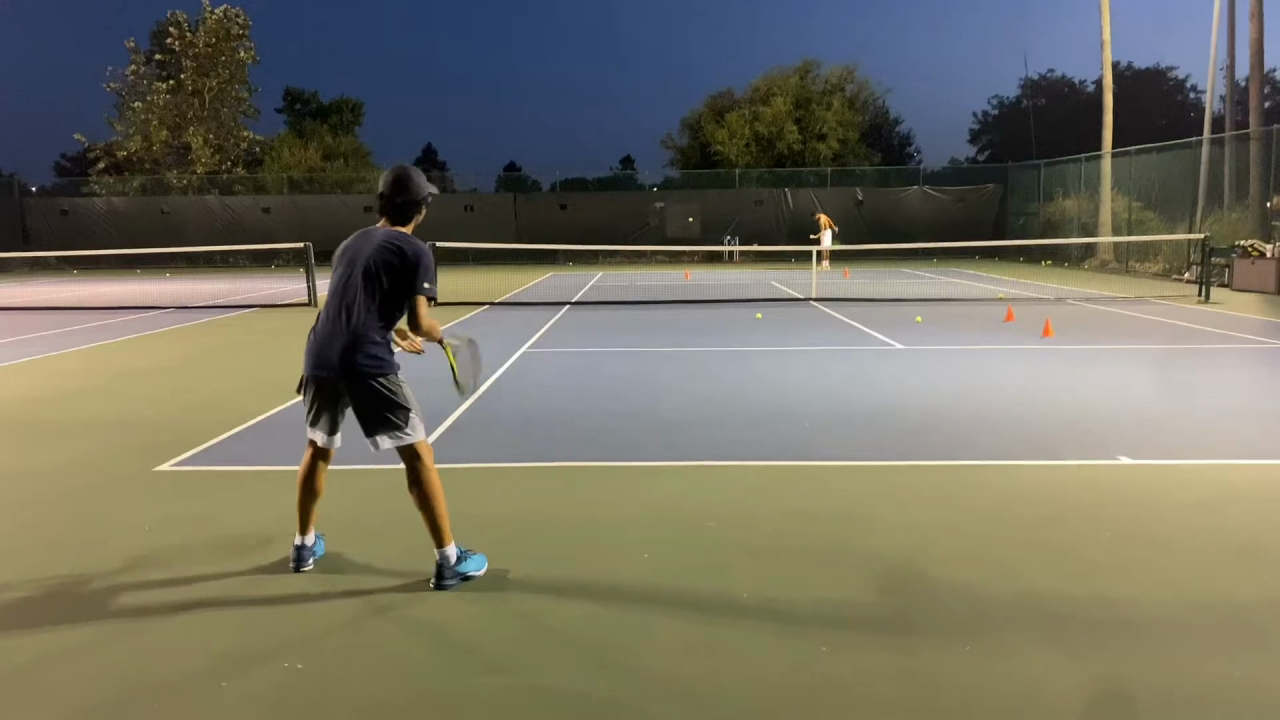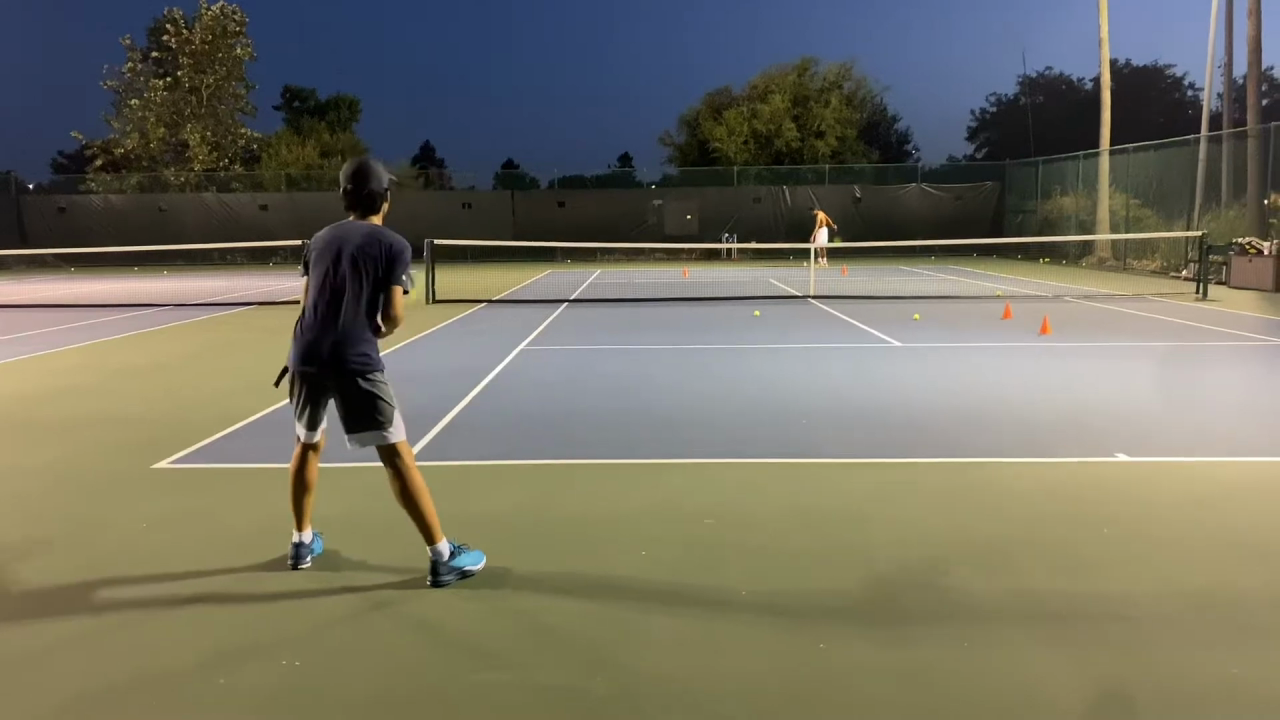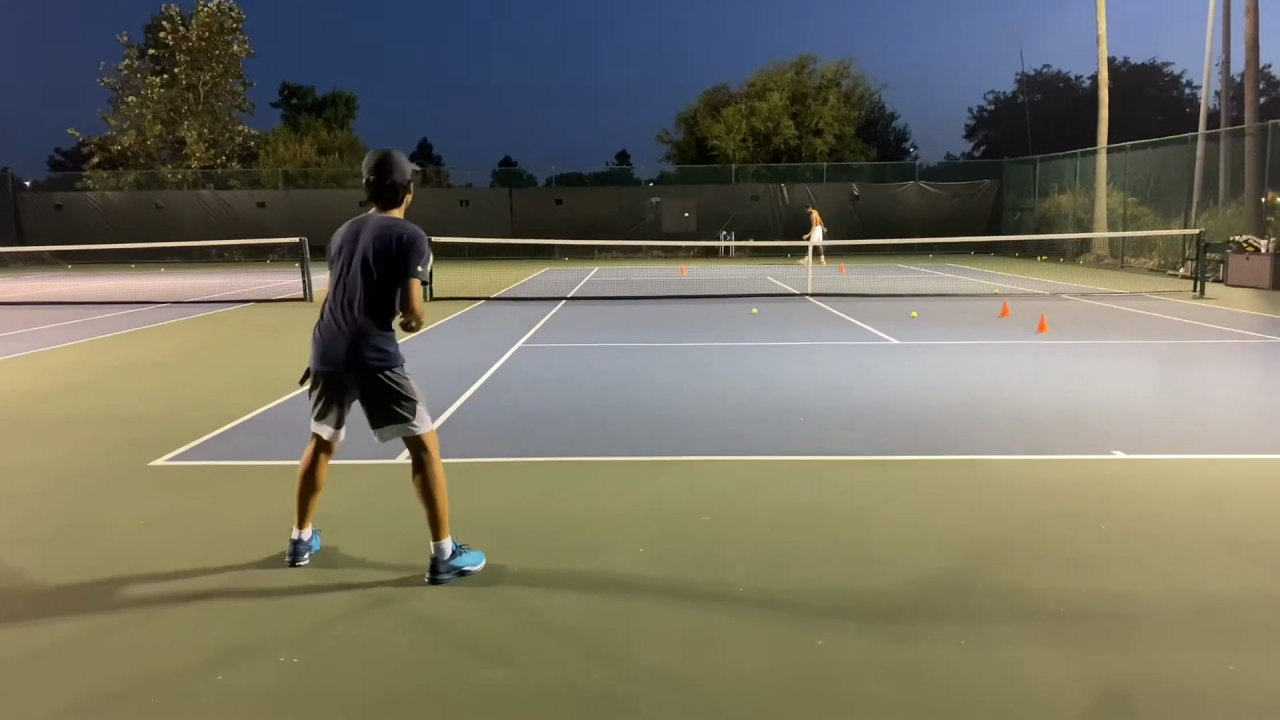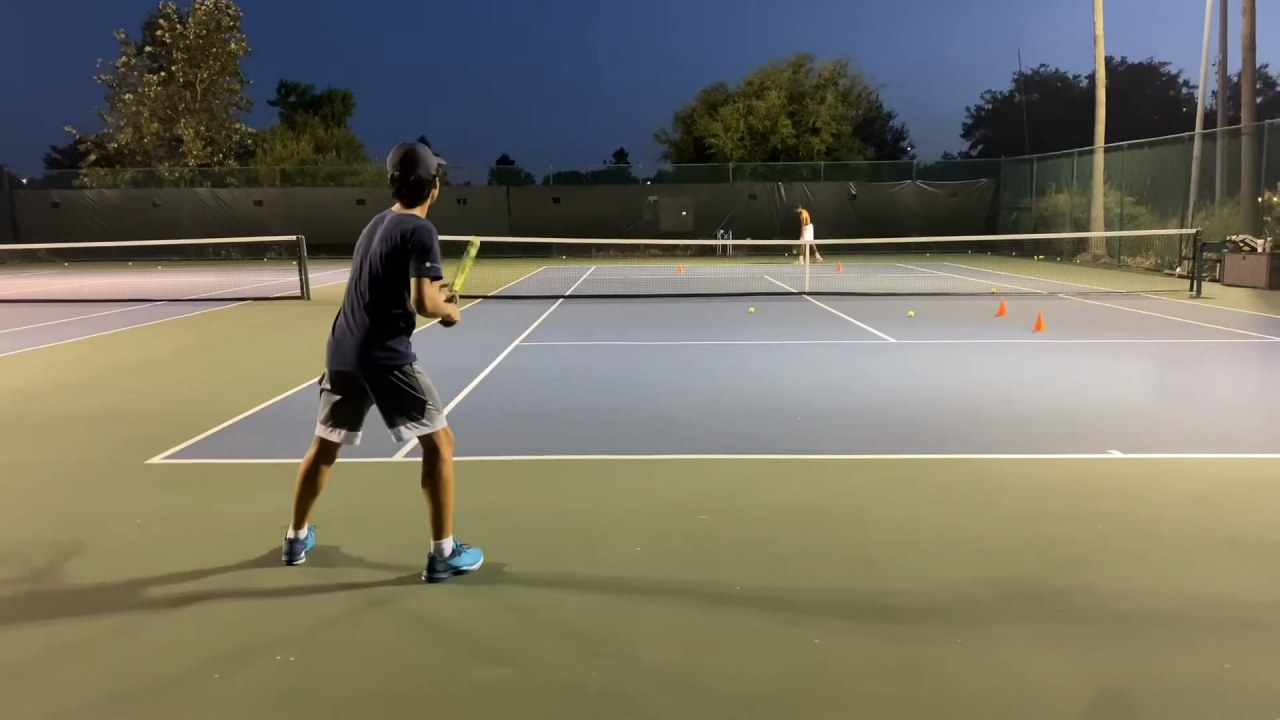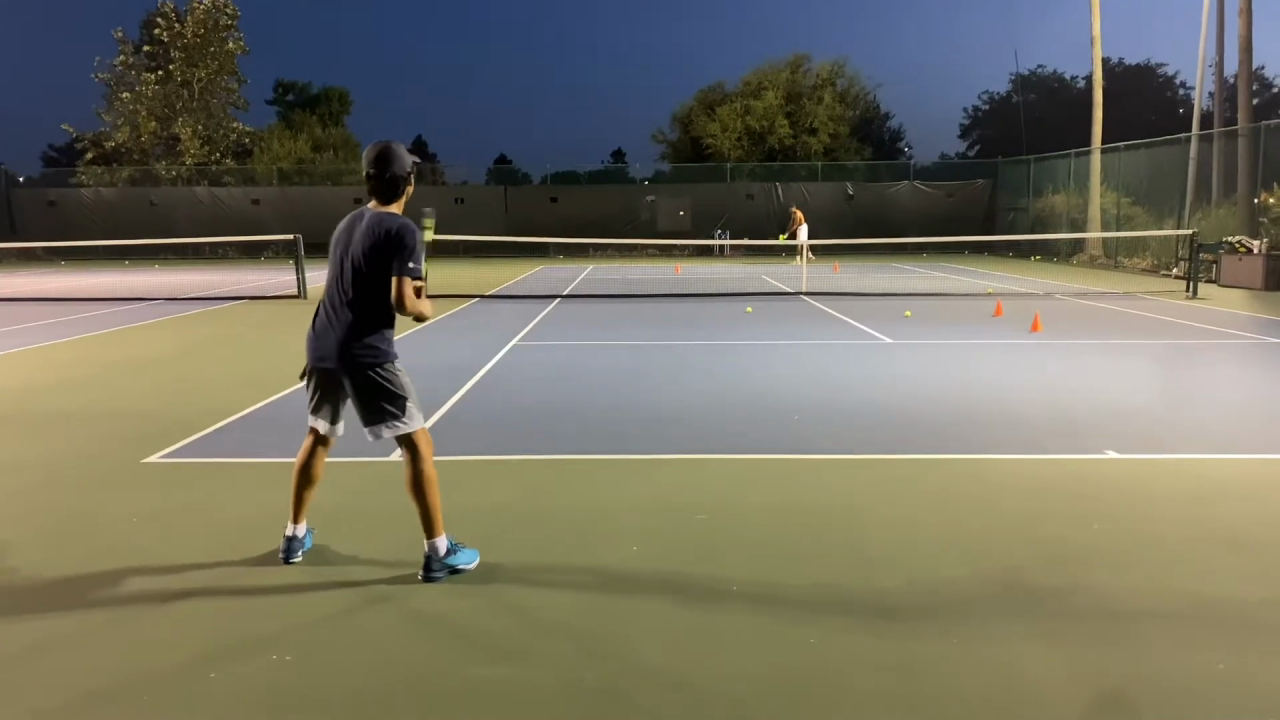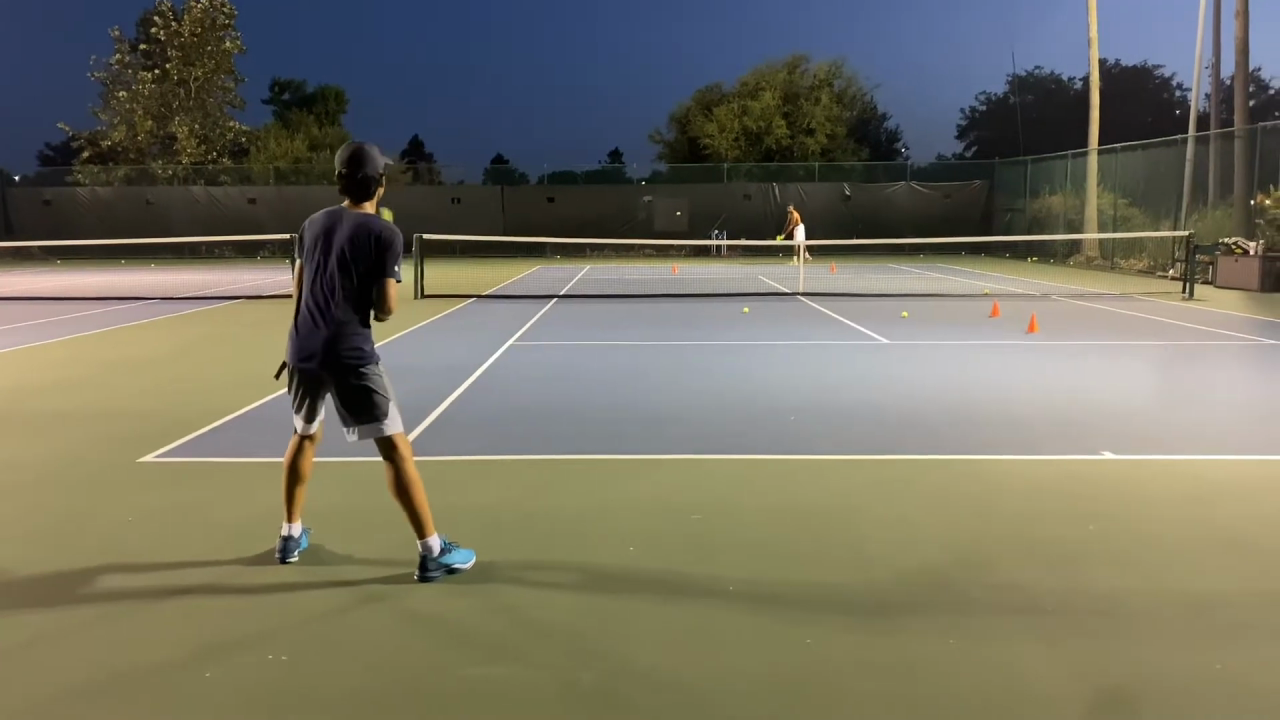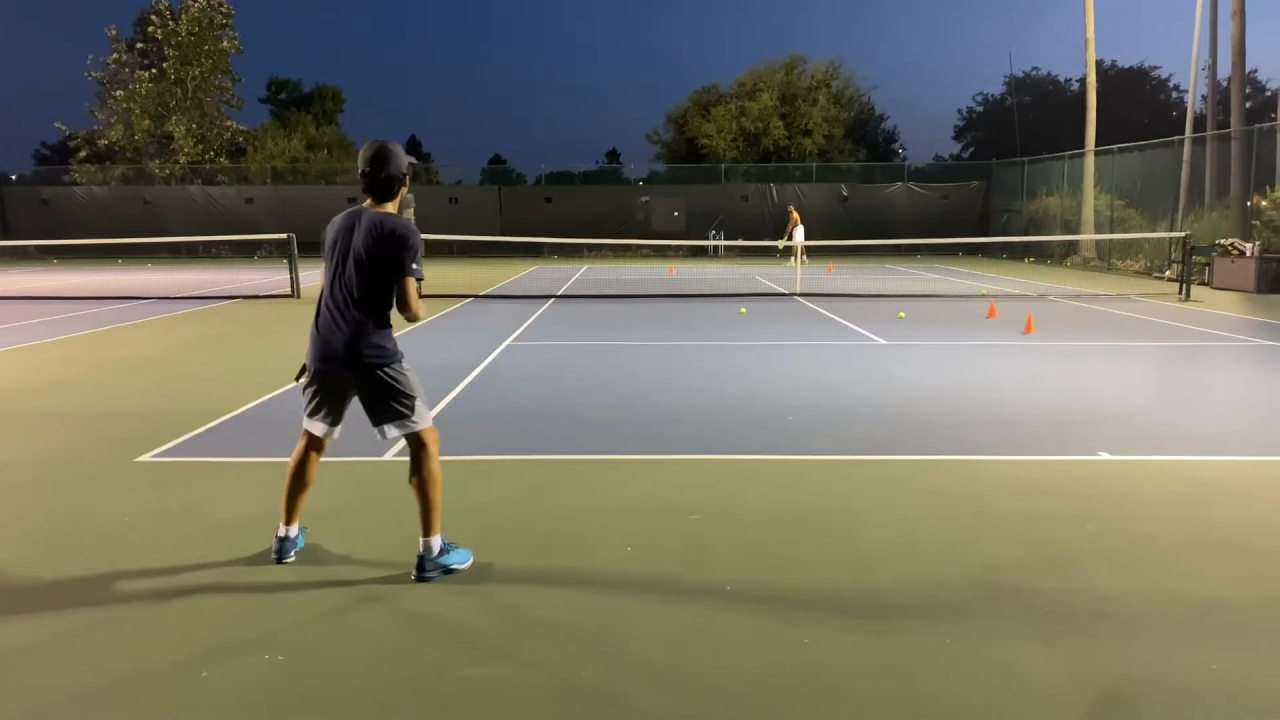
dt=0.3s
person 1, frame 1
left shoulder: (351, 243)
right shoulder: (415, 251)
right elbow: (421, 322)
left wrist: (401, 338)
right wrist: (436, 336)
left hip: (320, 358)
right hip: (368, 363)
left knee: (319, 449)
right knee: (418, 456)
left ankle: (305, 544)
right ankle: (450, 560)
person 1, frame 2
left shoulder: (320, 239)
right shoulder: (393, 245)
right elbow: (393, 315)
right wrist: (380, 327)
left hip: (306, 355)
right hip: (355, 360)
left knee: (308, 444)
right knee: (397, 456)
left ankle: (302, 542)
right ankle: (443, 556)
person 1, frame 3
left shoulder: (343, 232)
right shoulder: (408, 235)
right elbow: (410, 307)
right wrist: (412, 320)
left hip: (326, 351)
right hip: (373, 355)
left knee: (320, 443)
right knee: (425, 445)
left ankle: (301, 539)
right ankle: (444, 554)
person 1, frame 4
left shoulder: (375, 225)
right shoulder: (420, 231)
right elbow: (422, 304)
left wrist: (432, 293)
right wrist: (449, 310)
left hip: (342, 351)
right hip: (386, 355)
left knee: (325, 445)
right knee: (439, 443)
left ankle: (296, 538)
right ankle: (444, 554)
person 1, frame 5
left shoulder: (348, 223)
right shoulder: (403, 231)
right elbow: (404, 305)
left wrist: (403, 291)
right wrist: (422, 307)
left hip: (322, 346)
right hip: (367, 352)
left knee: (318, 436)
right knee: (417, 444)
left ankle: (295, 535)
right ankle: (439, 552)
person 1, frame 6
left shoulder: (313, 224)
right shoulder: (385, 234)
right elbow: (385, 308)
left hip: (302, 347)
right hip: (351, 352)
left knee: (304, 435)
right knee: (396, 447)
left ankle: (290, 535)
right ankle: (432, 552)
person 1, frame 7
left shoulder: (337, 224)
right shoulder: (401, 231)
right elbow: (408, 305)
right wrist: (416, 314)
left hip: (324, 349)
right hip: (372, 353)
left knee: (313, 439)
right knee: (425, 441)
left ankle: (287, 536)
right ankle: (432, 552)
